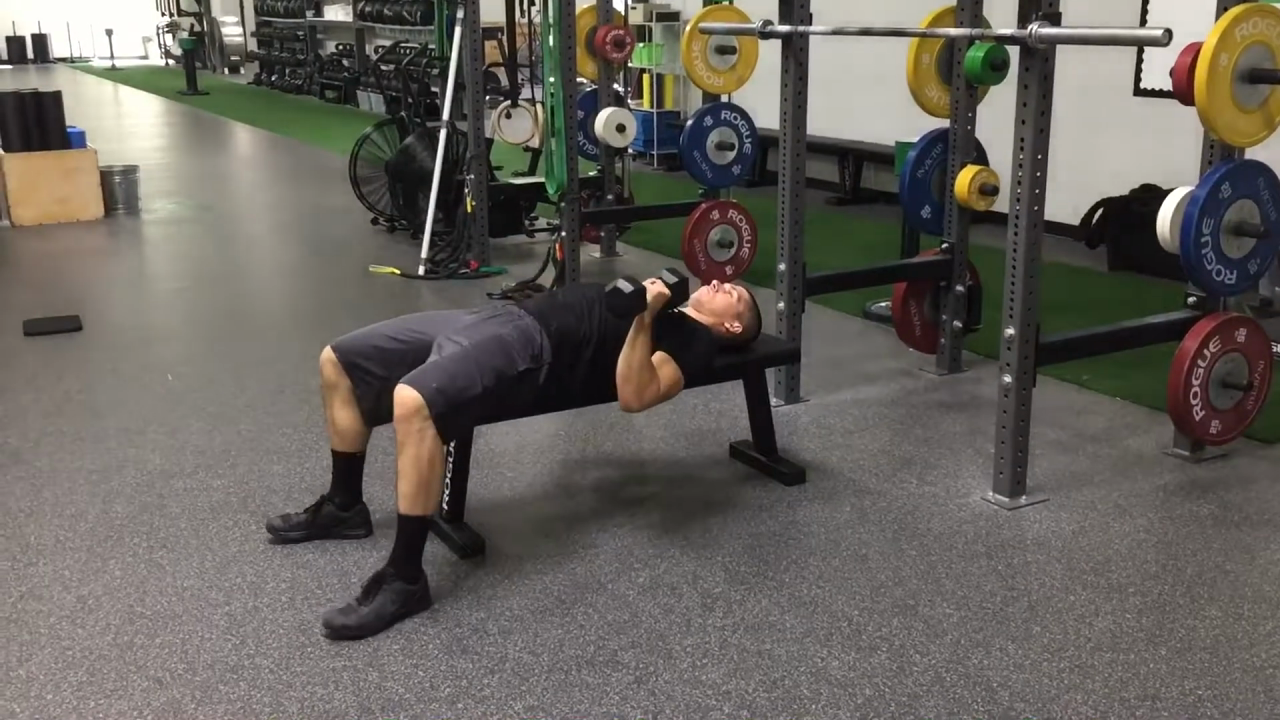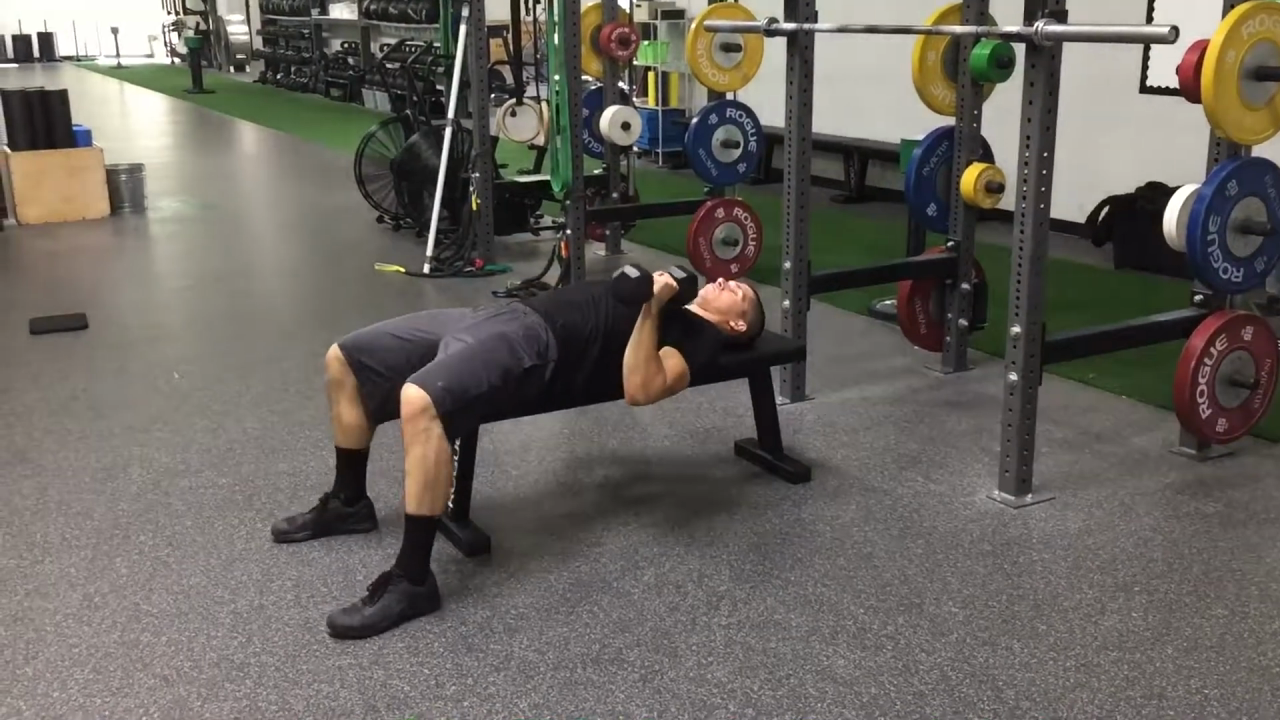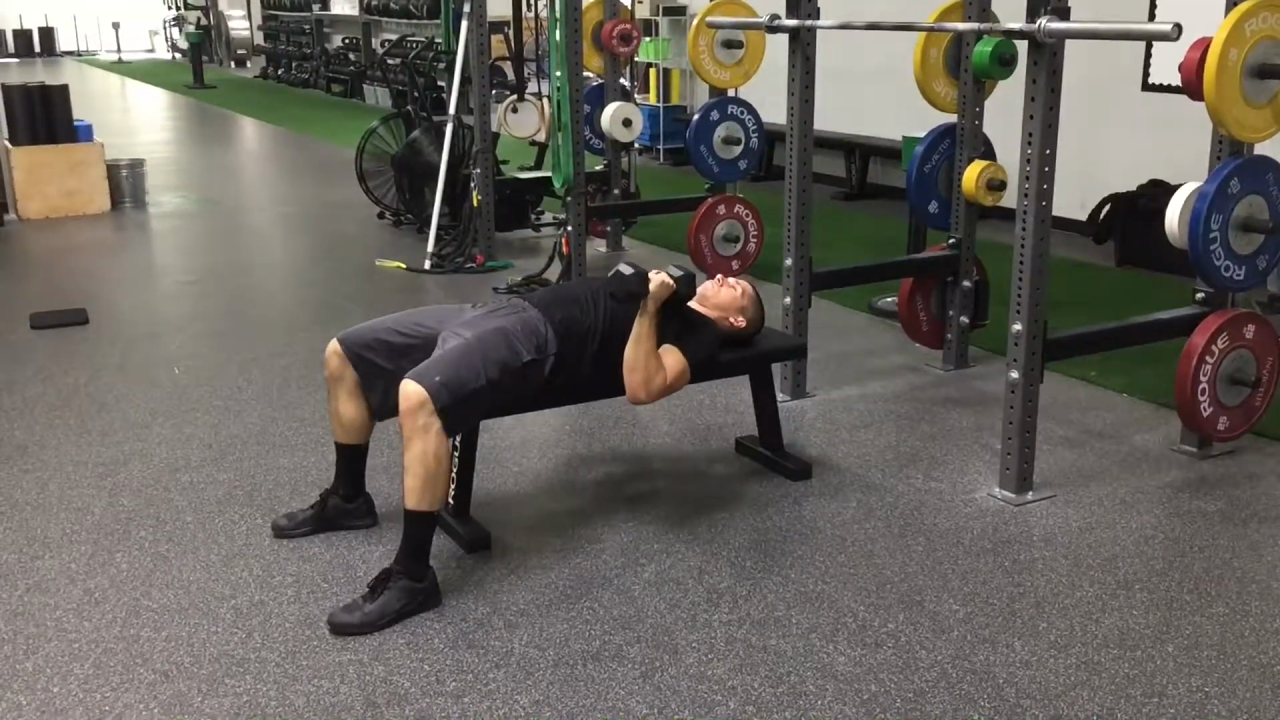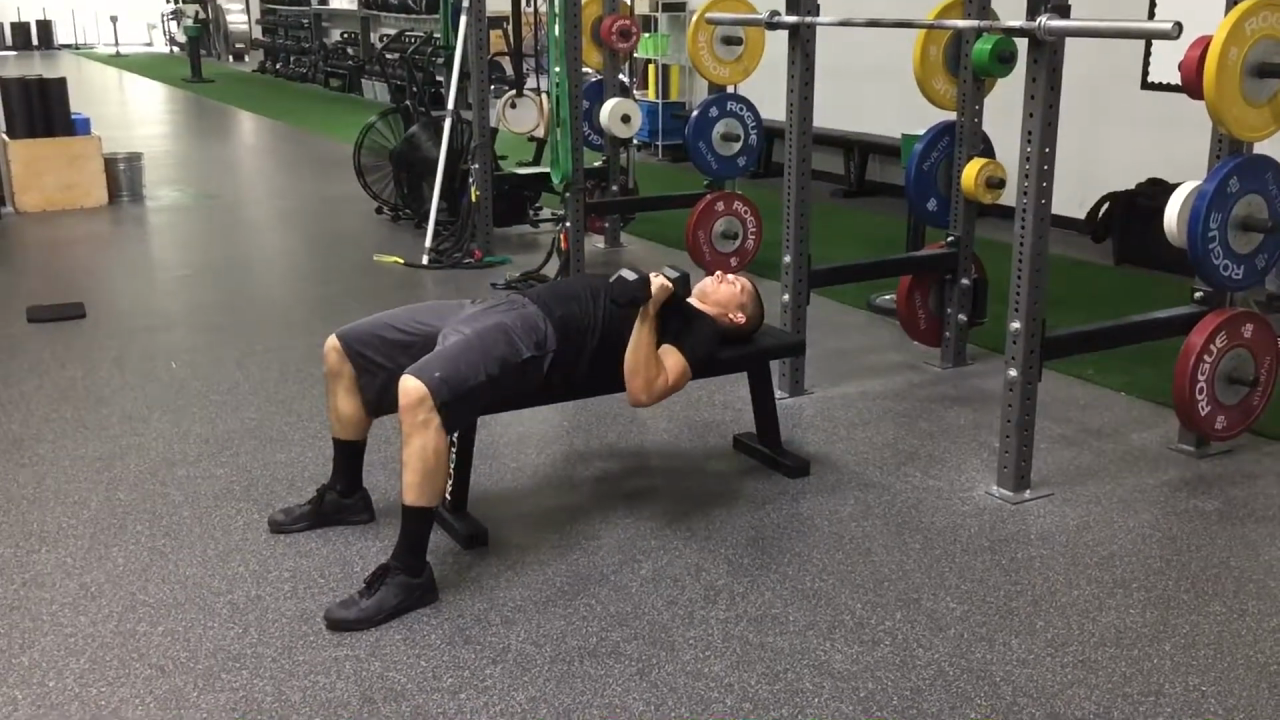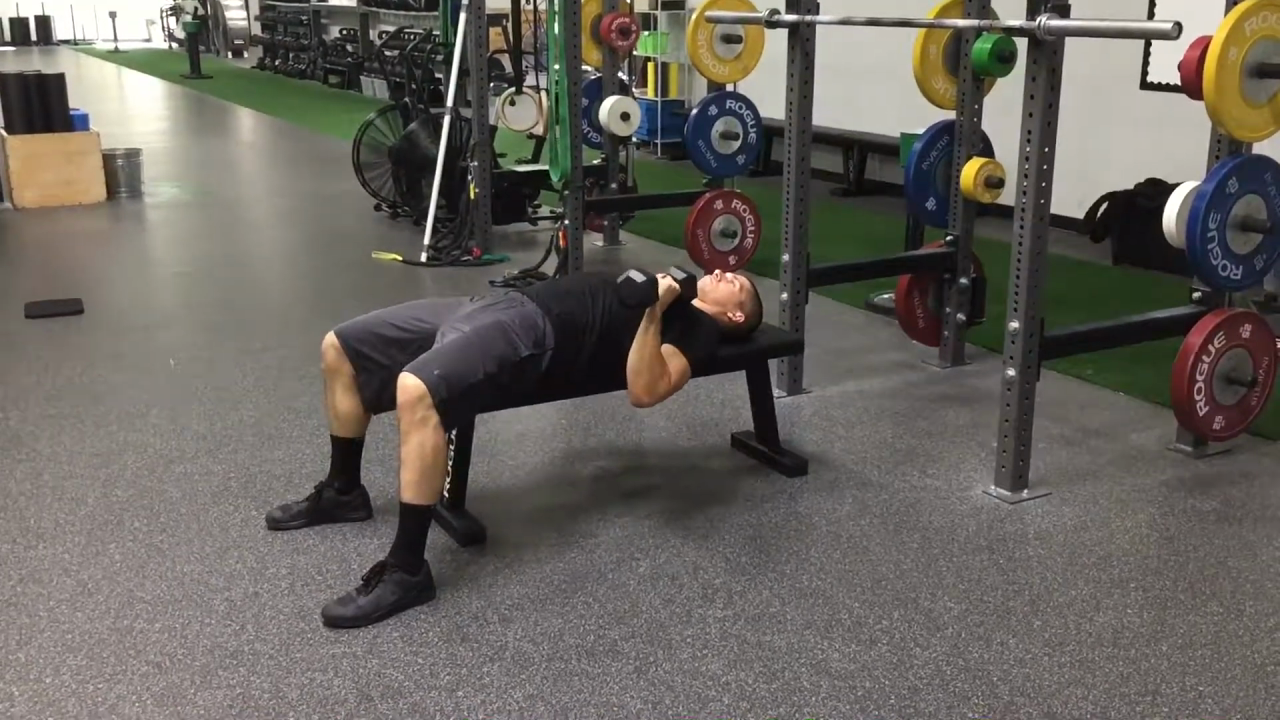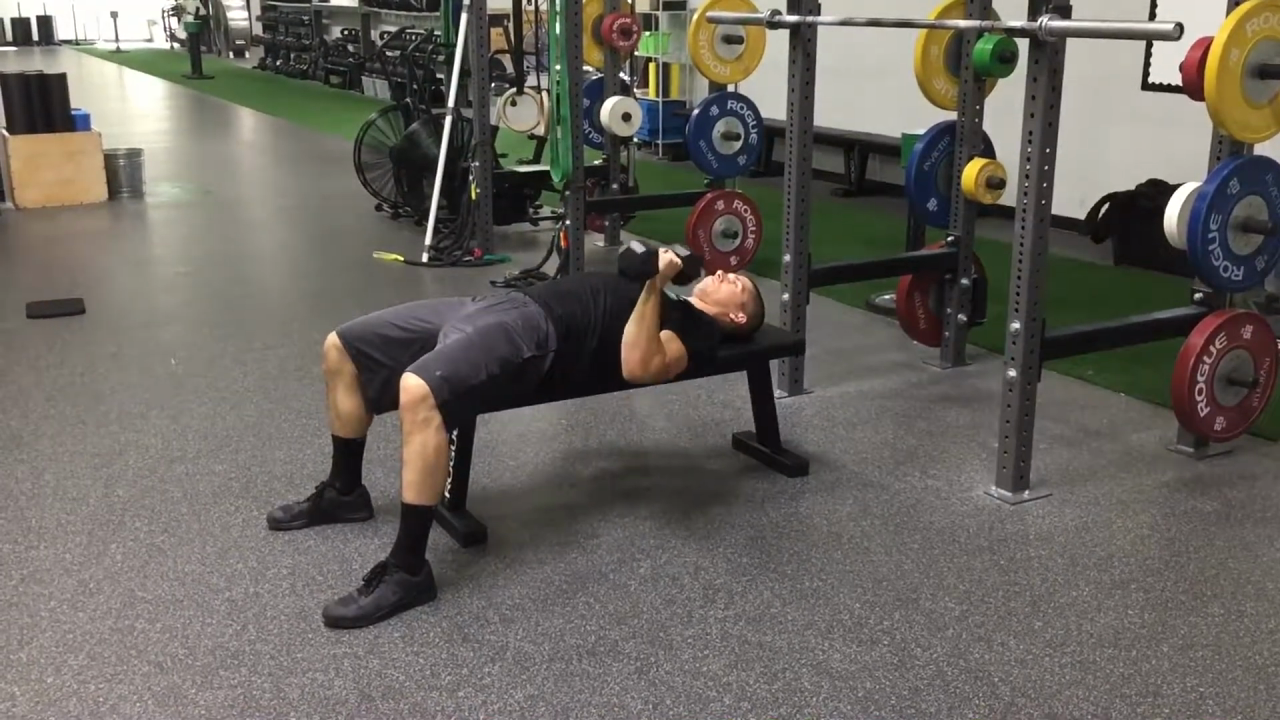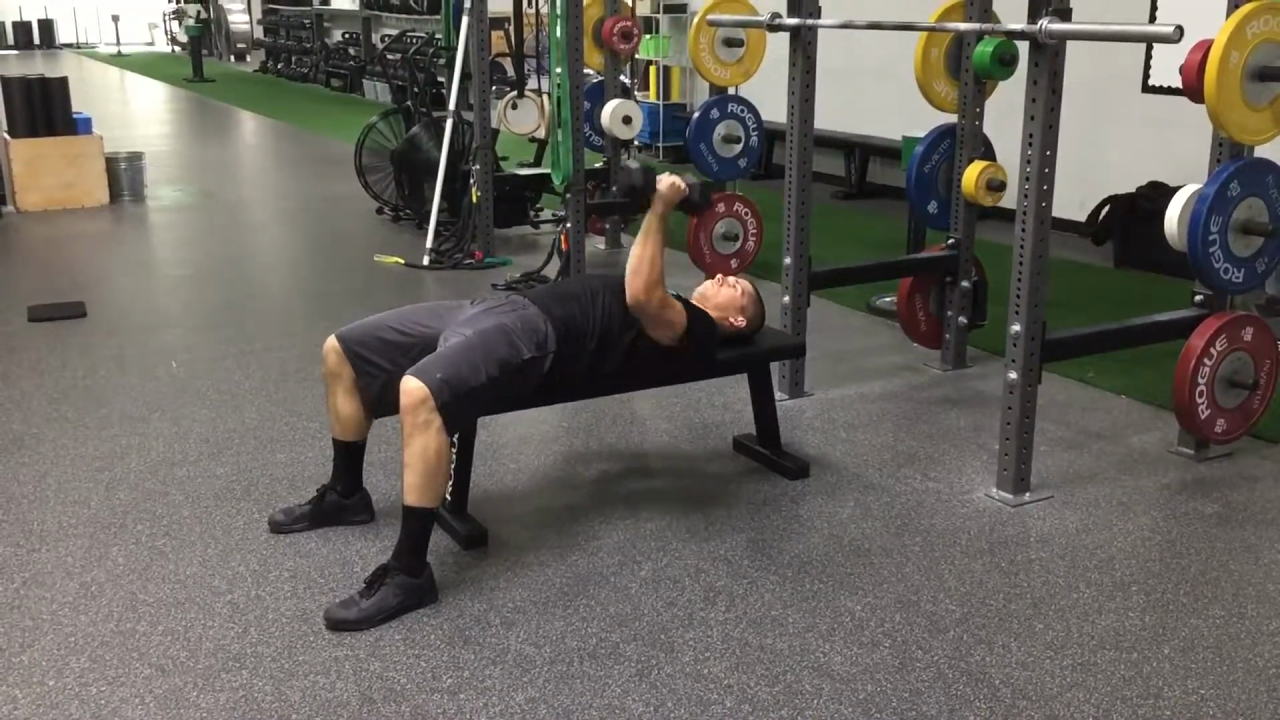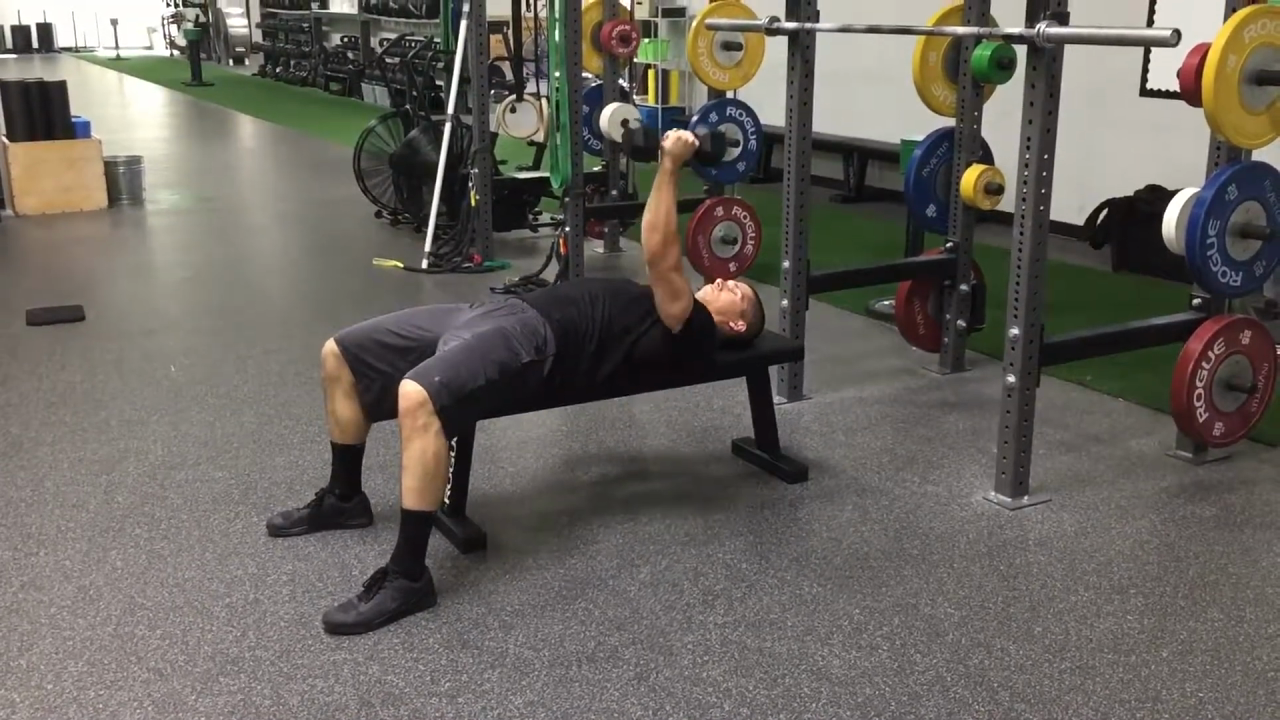
dt=0.3s
person 1, frame 1
left shoulder: (693, 339)
right shoulder: (656, 306)
left elbow: (634, 395)
left wrist: (645, 317)
left hip: (528, 349)
left knee: (412, 403)
right knee: (338, 363)
left ankle: (404, 578)
right ankle: (343, 507)
person 1, frame 2
left shoulder: (699, 335)
right shoulder: (662, 308)
left elbow: (639, 388)
left wrist: (652, 307)
left hip: (533, 345)
left knee: (420, 403)
right knee: (345, 360)
left ankle: (412, 580)
right ankle: (348, 503)
person 1, frame 3
left shoulder: (698, 332)
right shoulder: (662, 299)
left elbow: (641, 387)
left wrist: (650, 305)
left hip: (533, 341)
left knee: (418, 398)
right knee: (343, 356)
left ankle: (412, 576)
right ankle: (348, 499)
person 1, frame 4
left shoulder: (697, 328)
right shoulder: (663, 299)
left elbow: (642, 389)
left wrist: (649, 308)
left hip: (532, 335)
left knee: (418, 394)
right knee: (342, 351)
left ankle: (409, 571)
right ankle: (345, 494)
person 1, frame 5
left shoulder: (696, 328)
right shoulder: (665, 300)
left elbow: (644, 391)
left wrist: (656, 310)
left hip: (531, 335)
left knee: (417, 391)
right knee: (340, 348)
left ankle: (406, 569)
right ankle: (343, 492)
person 1, frame 6
left shoulder: (697, 328)
right shoulder: (662, 307)
left elbow: (636, 367)
left wrist: (656, 284)
left hip: (533, 334)
left knee: (420, 391)
right knee: (342, 349)
left ankle: (407, 570)
right ankle: (344, 491)
person 1, frame 7
left shoulder: (694, 332)
right shoulder: (671, 308)
left elbow: (640, 296)
left wrist: (660, 208)
left hip: (533, 337)
left knee: (419, 395)
right knee: (340, 352)
left ankle: (409, 573)
right ankle: (345, 495)
person 1, frame 8
left shoulder: (691, 332)
right shoulder: (663, 304)
left elbow: (658, 256)
left wrist: (670, 165)
left hip: (532, 340)
left knee: (417, 398)
right knee: (339, 356)
left ankle: (408, 576)
right ankle: (344, 497)
